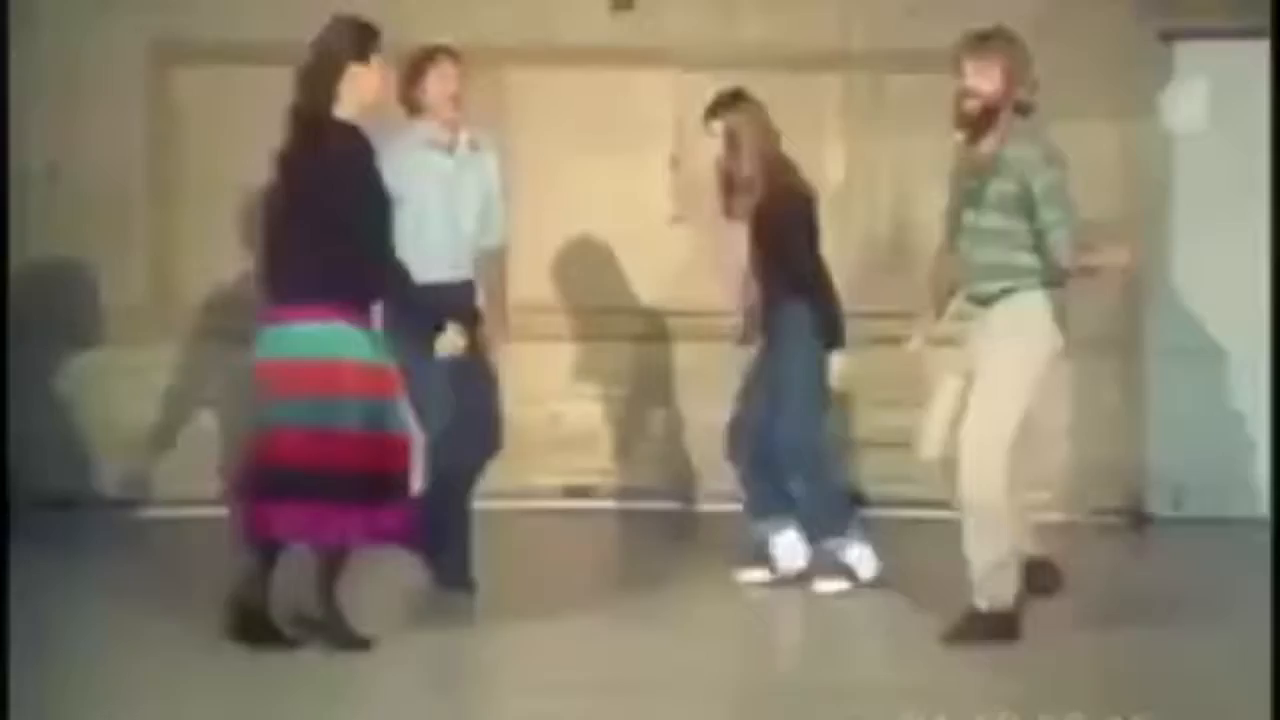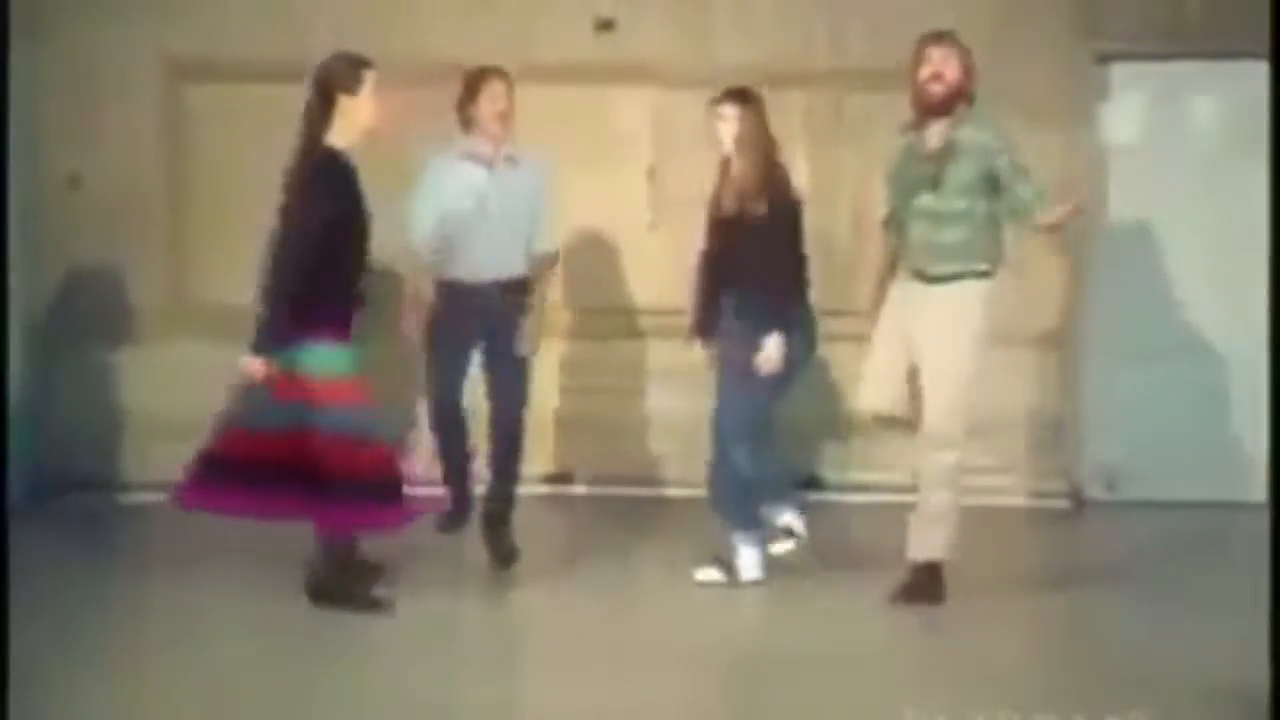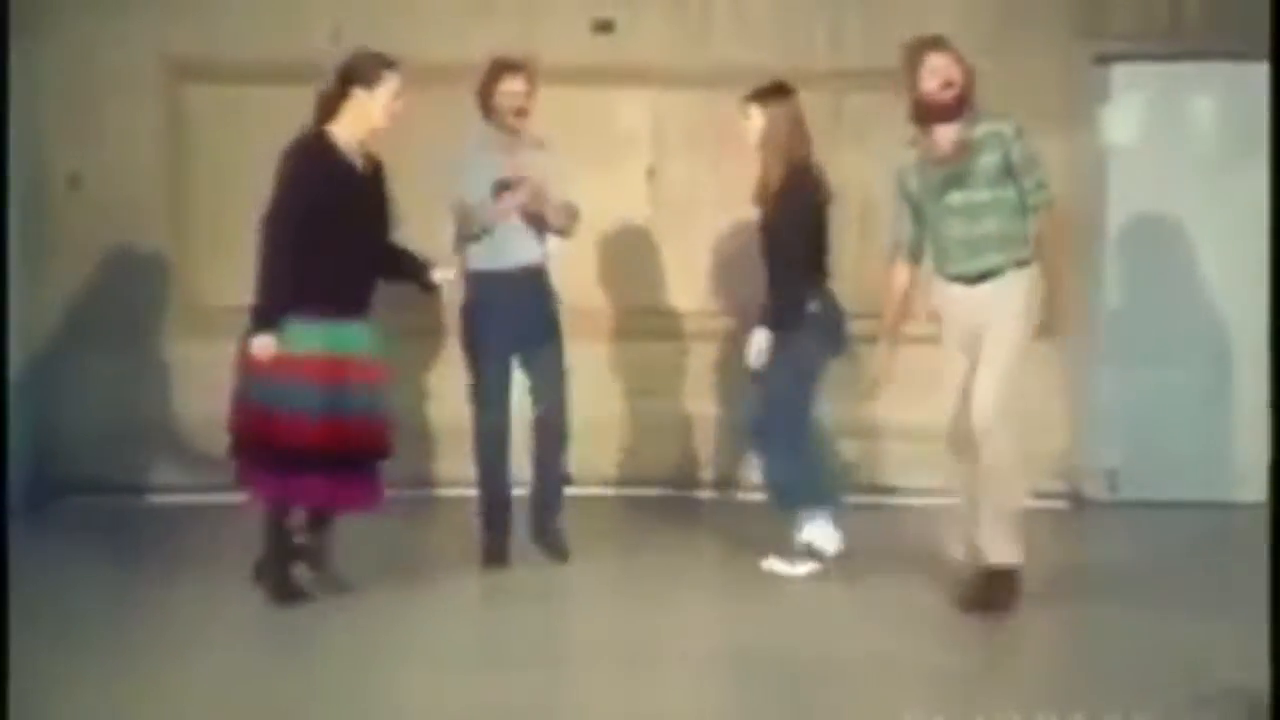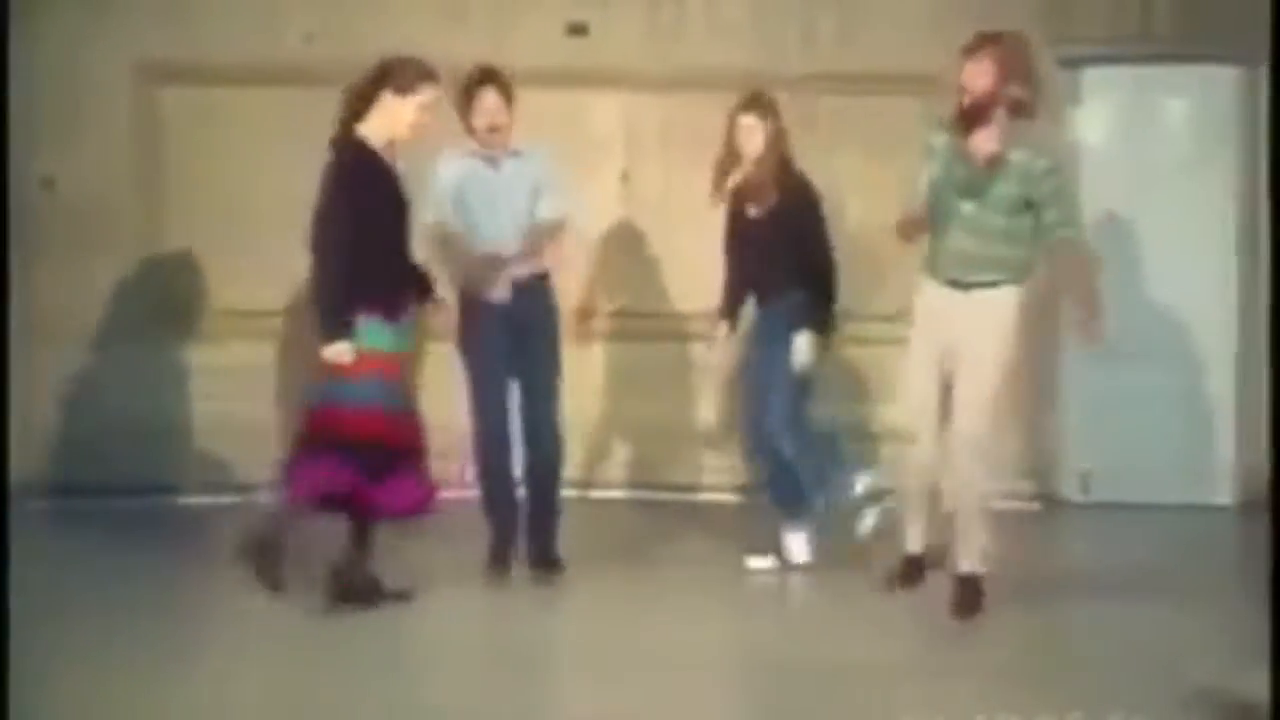
dt=1s
person 1, frame 1
left shoulder: (1034, 155)
right shoulder: (967, 157)
left elbow: (1061, 253)
left wrist: (1090, 260)
right wrist: (929, 319)
left hip: (1023, 316)
right hip: (983, 318)
left knee: (981, 455)
right knee: (969, 454)
left ankle: (996, 605)
right ankle: (1026, 560)
person 1, frame 2
left shoulder: (987, 142)
right shoulder: (908, 146)
left elbow: (1030, 210)
left wrist: (1072, 209)
right wrist: (879, 299)
left hip: (959, 297)
right hip: (906, 291)
left knee: (940, 428)
right knee: (877, 401)
left ankle: (929, 564)
person 1, frame 3
left shoulder: (1003, 136)
right shoulder: (911, 166)
left elbow: (1038, 213)
right elbow: (904, 256)
left wrist: (1047, 290)
right wrist: (886, 337)
left hip: (1006, 290)
right hip: (953, 297)
left knee: (986, 414)
right knee: (959, 431)
left ankle: (1002, 560)
right ankle: (983, 554)
person 1, frame 4
left shoulder: (1034, 164)
right shoulder: (941, 144)
left elbow: (1067, 241)
left wrist: (1089, 316)
right wrist: (912, 222)
left hip: (993, 306)
right hip: (935, 297)
left knee: (969, 436)
right knee: (920, 427)
left ankle: (970, 570)
right ankle: (915, 546)
person 2, frame 1
left shoulder: (303, 146)
right shoulder: (347, 147)
right elbow: (371, 251)
left hip: (289, 323)
right hip: (332, 327)
left knee: (297, 466)
right knee: (342, 467)
left ankle: (256, 596)
right ankle: (322, 605)
person 2, frame 2
left shoulder: (326, 168)
right shoulder: (330, 173)
right elbow: (296, 261)
right wrist: (266, 342)
left hip: (309, 332)
right hip: (313, 337)
left knee: (310, 447)
right knee: (342, 446)
left ankle: (339, 560)
right ankle: (334, 573)
person 2, frame 3
left shoulder: (369, 167)
right shoulder: (308, 156)
right elbow: (277, 243)
left wrist: (425, 273)
right wrist: (265, 322)
left hip: (350, 320)
right hip: (301, 321)
left knee: (348, 436)
right knee: (294, 436)
left ankle: (312, 536)
right ankle: (274, 557)
person 2, frame 4
left shoulder: (377, 163)
right shoulder: (356, 163)
right elbow: (333, 248)
left wrist: (419, 285)
right wrist: (336, 330)
left hip: (382, 322)
right hip: (359, 326)
left knee: (381, 443)
right knee: (358, 438)
left ankle: (357, 572)
right ankle: (276, 537)
person 3, frame 1
left shoulder: (482, 156)
right shoulder: (393, 156)
left elbow: (491, 241)
left wrist: (496, 312)
left hip: (463, 303)
right hip: (413, 306)
left knee: (483, 429)
right knee: (446, 429)
left ankle: (431, 527)
right ankle: (450, 552)
person 3, frame 2
left shoulder: (531, 171)
right shoulder: (442, 168)
left elbow: (543, 248)
right elbow: (422, 243)
left wrist: (532, 312)
right wrist: (415, 309)
left hip: (510, 300)
right hip: (455, 298)
left knee: (509, 417)
right knee: (444, 405)
left ankle: (498, 522)
right ankle: (459, 495)
person 3, frame 3
left shoulder: (541, 156)
right shoulder: (471, 158)
left elbow: (567, 223)
right elbow: (469, 223)
left wrist: (542, 191)
right wrist: (517, 195)
left hip: (534, 286)
right hip: (488, 290)
left knee: (552, 406)
right knee: (492, 413)
left ankle: (545, 515)
right ankle: (495, 530)
person 3, frame 4
left shoulder: (535, 164)
right shoulder: (450, 168)
left elbow: (552, 225)
right elbow: (443, 231)
left wrist: (516, 259)
right wrist: (479, 274)
left hip: (533, 294)
right hip: (480, 299)
left knee: (543, 417)
right knee: (491, 421)
left ankle: (542, 541)
right ankle: (501, 538)
person 4, frame 1
left shoulder: (782, 191)
right shoulder: (761, 190)
left elbow: (807, 268)
left wrist: (831, 343)
right wrist: (758, 319)
left hip: (800, 327)
right hip: (781, 326)
left knee: (797, 442)
right knee: (749, 434)
left ankle: (855, 554)
right ankle: (786, 548)
person 4, frame 2
left shoulder: (773, 191)
right shoulder: (728, 191)
left elbow: (792, 264)
right elbow: (713, 263)
left wrist: (779, 332)
right wrist: (704, 329)
left hip: (779, 327)
right hip: (738, 325)
left knee: (737, 426)
right knee: (735, 432)
left ankle: (782, 514)
right ankle: (746, 556)
person 4, frame 3
left shoulder: (796, 185)
right shoulder: (789, 182)
left elbow: (793, 265)
left wrist: (766, 326)
right wrist: (772, 323)
left hip: (806, 319)
right hip: (798, 318)
left knee: (781, 426)
right knee: (777, 425)
left ankle: (817, 534)
right ankle: (815, 531)
person 4, frame 4
left shoulder: (795, 191)
right shoulder: (739, 196)
left elbow: (819, 262)
left wrist: (809, 327)
right wrist: (728, 314)
left hip: (798, 317)
right hip: (767, 317)
left knee: (780, 421)
right knee: (759, 430)
right ankle: (795, 539)
